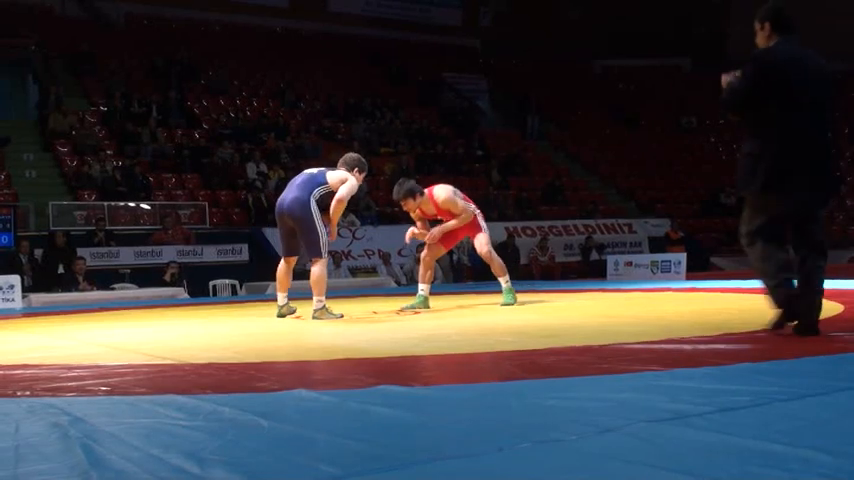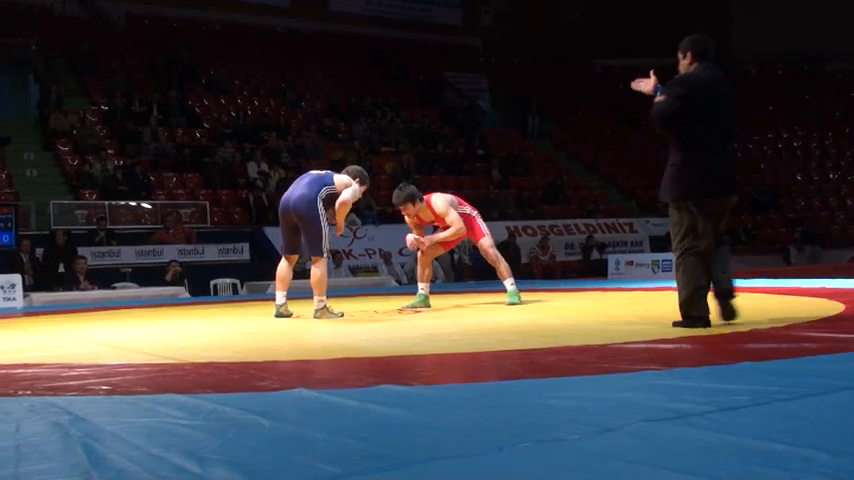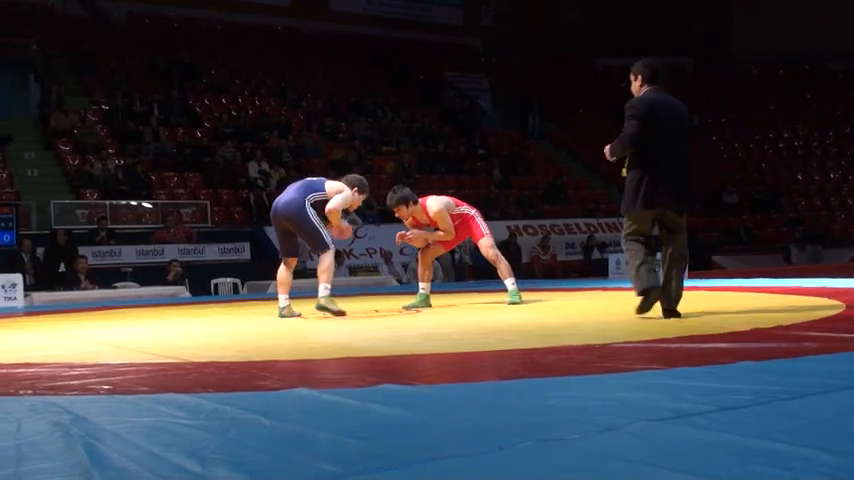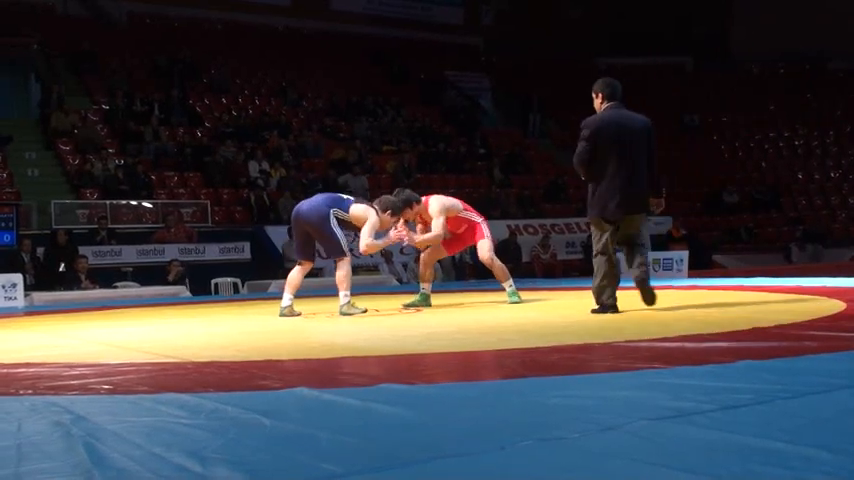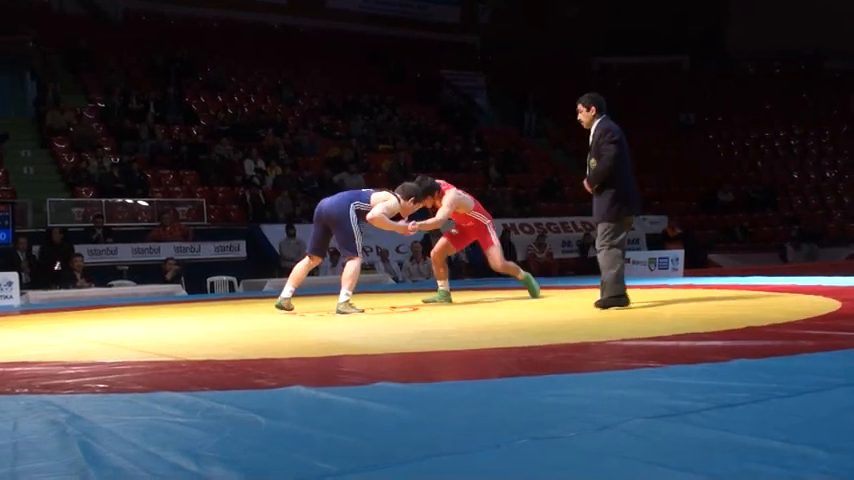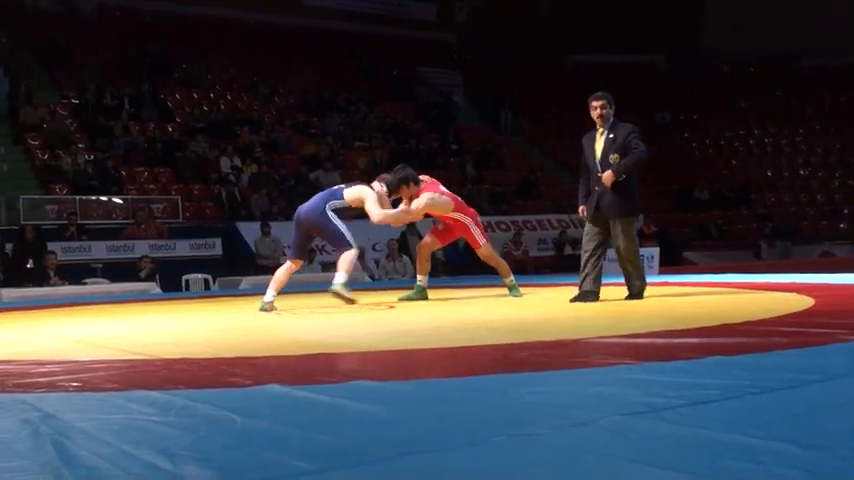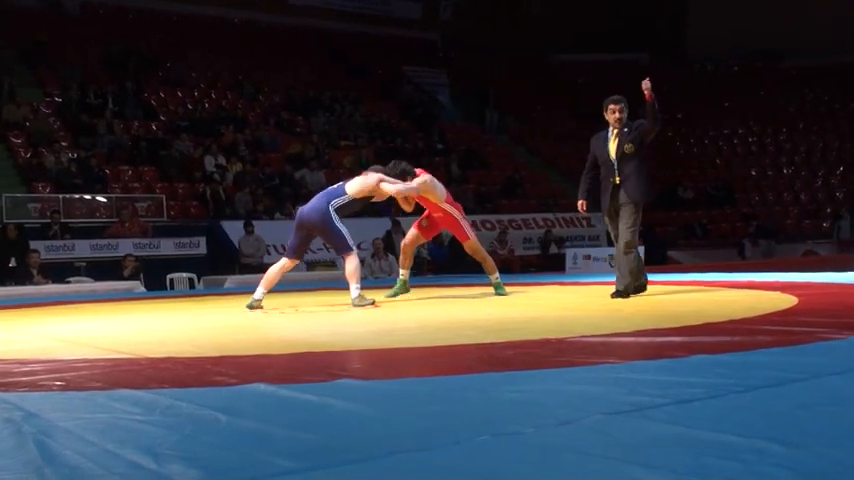
dt=0.5s
person 1, frame 1
left shoulder: (763, 61)
right shoulder: (817, 64)
left elbow: (734, 104)
left wrist: (731, 86)
left hip: (771, 166)
right hip: (812, 165)
left knee: (760, 236)
right knee: (809, 243)
left ankle: (791, 302)
right ankle: (806, 316)
person 1, frame 2
left shoulder: (687, 82)
right shoulder: (722, 84)
left elbow: (662, 119)
left wrist: (659, 103)
right wrist: (657, 91)
left hip: (690, 175)
right hip: (721, 176)
left knee: (689, 245)
right knee: (714, 239)
left ankle: (695, 313)
right ankle: (724, 293)
person 1, frame 3
left shoulder: (638, 104)
right shoulder: (681, 109)
left elbow: (629, 140)
right elbow: (682, 148)
left wrist: (613, 150)
left hip: (644, 188)
right hip: (676, 188)
left knee: (636, 240)
right knee: (675, 246)
left ankle: (648, 289)
right ankle: (670, 304)
person 1, frame 4
left shoulder: (593, 123)
right shoulder: (642, 122)
left elbow: (580, 160)
right elbow: (651, 161)
left wrist: (589, 175)
right wrist: (656, 193)
left hip: (604, 197)
right hip: (635, 196)
left knee: (604, 250)
right knee: (635, 242)
left ankle: (607, 301)
right ankle: (642, 280)
person 1, frame 5
left shoulder: (606, 129)
right shoulder: (603, 131)
left elbow: (610, 160)
left wrist: (590, 181)
left hip: (613, 200)
right hip: (611, 200)
left knee: (607, 248)
right knee: (609, 248)
left ankle: (616, 294)
right ankle: (610, 295)
person 1, frame 6
left shoulder: (626, 131)
right shoulder: (588, 138)
left elbow: (641, 153)
right elbow: (585, 174)
left wrist: (616, 171)
right wrist: (583, 201)
left hip: (621, 200)
right hip: (597, 202)
left knee: (626, 246)
right knee: (591, 246)
left ankle: (637, 288)
right ankle: (589, 290)
person 1, frame 7
left shoulder: (637, 130)
right shoulder: (597, 140)
left elbow: (653, 124)
right elbow: (590, 171)
left wrist: (649, 97)
right wrist: (582, 196)
left hip: (631, 193)
right hip: (610, 197)
left knee: (627, 240)
right knee: (620, 242)
left ankle: (624, 286)
right ankle: (638, 281)
person 2, frame 1
left shoulder: (321, 174)
right shoulder: (350, 180)
right elbow: (340, 198)
left wrist: (324, 215)
right wrist: (333, 224)
left hip: (282, 203)
right hip: (302, 204)
left knee: (288, 258)
right knee: (320, 258)
left ankle: (282, 305)
right ankle: (319, 309)
person 2, frame 2
left shoulder: (321, 178)
right shoulder: (353, 185)
right elbow: (344, 201)
right wrist: (340, 222)
left hip: (286, 200)
right hip: (307, 201)
left knee: (289, 256)
right knee: (319, 257)
left ankle: (280, 306)
right ankle: (320, 309)
person 2, frame 3
left shoulder: (326, 187)
right shoulder: (347, 193)
right elbow: (331, 208)
left wrist: (332, 227)
right wrist: (340, 225)
left hip: (278, 206)
right hip: (296, 206)
left knee: (289, 260)
right knee: (327, 250)
left ankle: (284, 307)
right ankle: (324, 297)
person 2, frame 4
left shoulder: (364, 208)
right shoulder: (374, 217)
right elbow: (365, 247)
right wrist: (388, 240)
left hip: (301, 210)
right hip: (319, 212)
left knee: (304, 263)
right knee: (344, 258)
left ankle: (286, 306)
right ankle: (345, 305)
person 2, frame 5
left shoulder: (386, 196)
right shoulder: (395, 203)
right elbow: (373, 216)
right wrist: (398, 227)
left hip: (324, 205)
right hip: (341, 209)
left knee: (313, 258)
right knee: (354, 258)
left ankle: (285, 297)
right ankle: (343, 303)
person 2, frame 6
left shoulder: (359, 187)
right shoulder: (370, 193)
right elbow: (377, 218)
left hip: (303, 212)
right hip: (319, 212)
left knee: (293, 263)
right knee: (350, 249)
left ankle: (267, 302)
right ankle: (339, 283)
person 2, frame 7
left shoulder: (356, 183)
right shoulder: (369, 182)
left elbow: (380, 196)
left hip: (305, 213)
right hip: (322, 214)
left knee: (287, 261)
right knee: (350, 253)
left ankle: (256, 299)
right ankle: (356, 297)
person 3, frame 1
left shoulder: (442, 196)
right shoulder: (416, 211)
left elbow: (468, 214)
right elbow: (427, 235)
left wrist: (442, 228)
right wrist: (415, 232)
left hip: (469, 219)
right hip: (450, 225)
left knee: (485, 250)
right knee: (426, 256)
left ankle: (508, 290)
right ankle: (421, 299)
person 3, frame 2
left shoulder: (438, 203)
right shoulder: (410, 218)
left elbow: (460, 229)
right elbow: (423, 241)
left wrist: (433, 238)
right wrist: (413, 239)
left hip: (469, 219)
right hip: (450, 225)
left knee: (491, 253)
right knee: (423, 255)
left ankle: (513, 292)
right ankle: (422, 298)
person 3, frame 3
left shoulder: (434, 207)
right shoulder: (409, 219)
left elbow: (450, 234)
right elbow: (423, 243)
left wrist: (422, 234)
right wrist: (408, 238)
left hip: (469, 218)
right hip: (452, 225)
left knee: (491, 253)
right knee: (424, 255)
left ankle: (513, 292)
right ankle: (423, 298)
person 3, frame 4
left shoulder: (435, 205)
right shoulder: (419, 216)
left elbow: (438, 235)
right elbow: (421, 245)
left wrist: (414, 239)
right wrist: (406, 233)
left hip: (477, 224)
right hip: (459, 232)
left knee: (487, 257)
right knee: (426, 257)
left ankle: (512, 292)
right ankle: (423, 297)
person 3, frame 5
left shoulder: (450, 197)
right shoulder: (435, 186)
left elbow: (439, 221)
left wrist: (418, 225)
left hip: (482, 224)
right hip: (464, 227)
left knee: (498, 265)
right knee: (436, 254)
left ankle: (525, 278)
right ankle: (444, 293)
person 3, frame 6
left shoulder: (425, 200)
right shoulder: (423, 180)
left elbow: (401, 218)
right elbow: (416, 215)
right wrist: (405, 198)
left hip: (467, 221)
right hip: (450, 222)
left knee: (490, 257)
right knee: (422, 249)
left ankle: (513, 286)
right ankle: (420, 290)
person 3, frame 7
left shoulder: (423, 181)
right shoulder: (412, 180)
left elbow: (399, 190)
right elbow: (408, 207)
right wrist: (398, 194)
left hip: (452, 215)
right hip: (433, 215)
left knee: (476, 251)
right knee: (406, 244)
left ankle: (498, 284)
right ankle: (402, 284)
